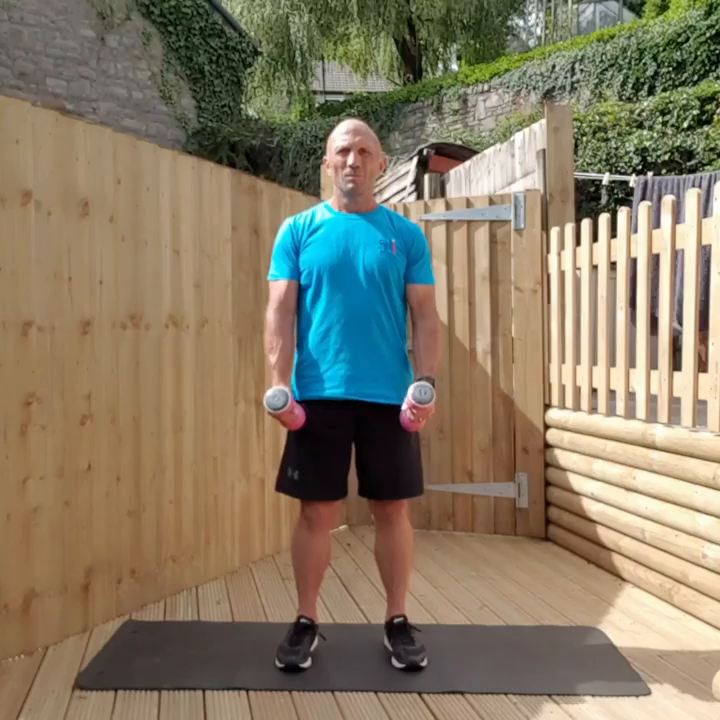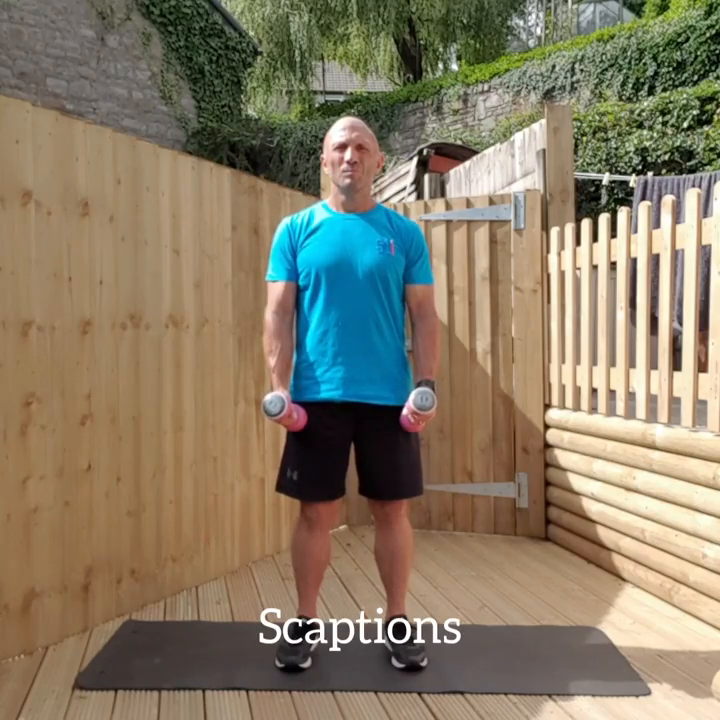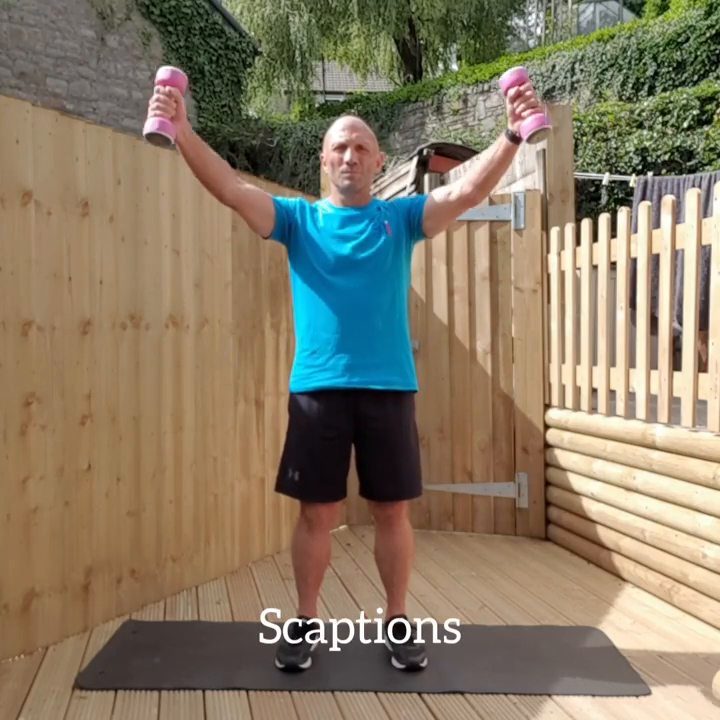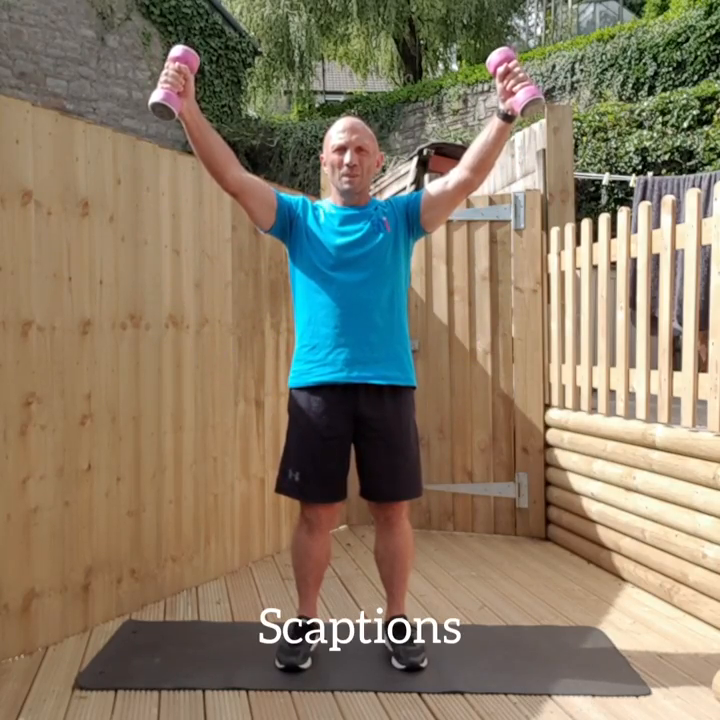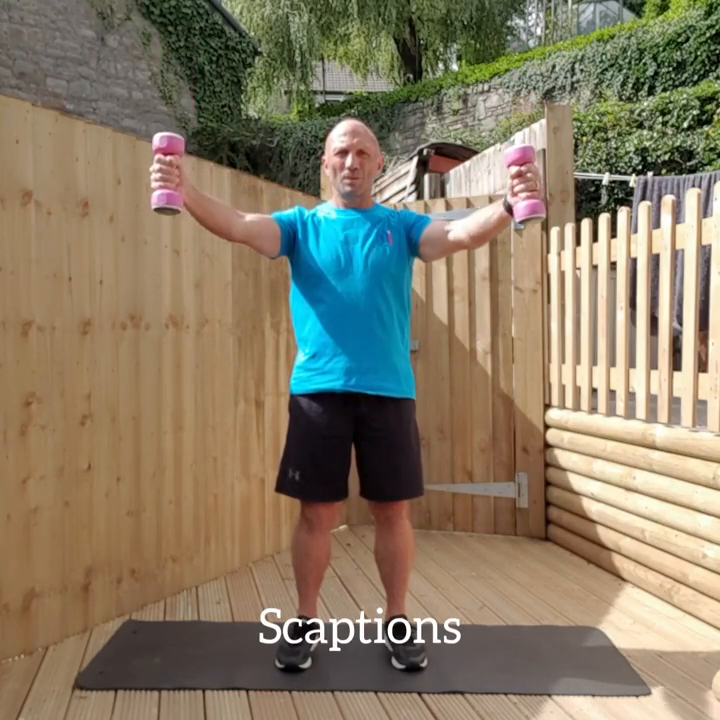
dt=1s
person 1, frame 1
left shoulder: (406, 234)
right shoulder: (298, 230)
left elbow: (425, 314)
right elbow: (280, 311)
left wrist: (426, 384)
right wrist: (280, 385)
left hip: (388, 395)
right hip: (319, 395)
left knee: (392, 509)
right knee: (316, 511)
left ankle: (397, 621)
right ankle: (306, 621)
person 1, frame 2
left shoulder: (404, 233)
right shoulder: (295, 230)
left elbow: (423, 315)
right elbow: (279, 313)
left wrist: (426, 386)
right wrist: (279, 387)
left hip: (388, 397)
right hip: (317, 396)
left knee: (392, 510)
right knee: (316, 512)
left ankle: (397, 621)
right ankle: (305, 621)
person 1, frame 3
left shoulder: (401, 217)
right shoulder: (298, 219)
left elbow: (467, 191)
right elbow: (231, 189)
left wrist: (511, 136)
right wrist: (181, 131)
left hip: (389, 388)
right hip: (316, 388)
left knee: (393, 511)
right knee: (316, 513)
left ankle: (397, 622)
right ankle: (305, 622)
person 1, frame 4
left shoulder: (400, 216)
right shoulder: (297, 217)
left elbow: (465, 177)
right elbow: (233, 177)
left wrist: (504, 114)
right wrist: (188, 110)
left hip: (389, 384)
right hip: (316, 385)
left knee: (393, 511)
right knee: (316, 513)
left ankle: (397, 621)
right ankle: (305, 622)
person 1, frame 5
left shoulder: (402, 226)
right shoulder: (301, 224)
left elbow: (461, 233)
right elbow: (241, 226)
left wrist: (508, 206)
right wrist: (186, 193)
left hip: (389, 390)
right hip: (317, 389)
left knee: (393, 511)
right knee: (316, 513)
left ankle: (397, 623)
right ankle: (305, 623)
